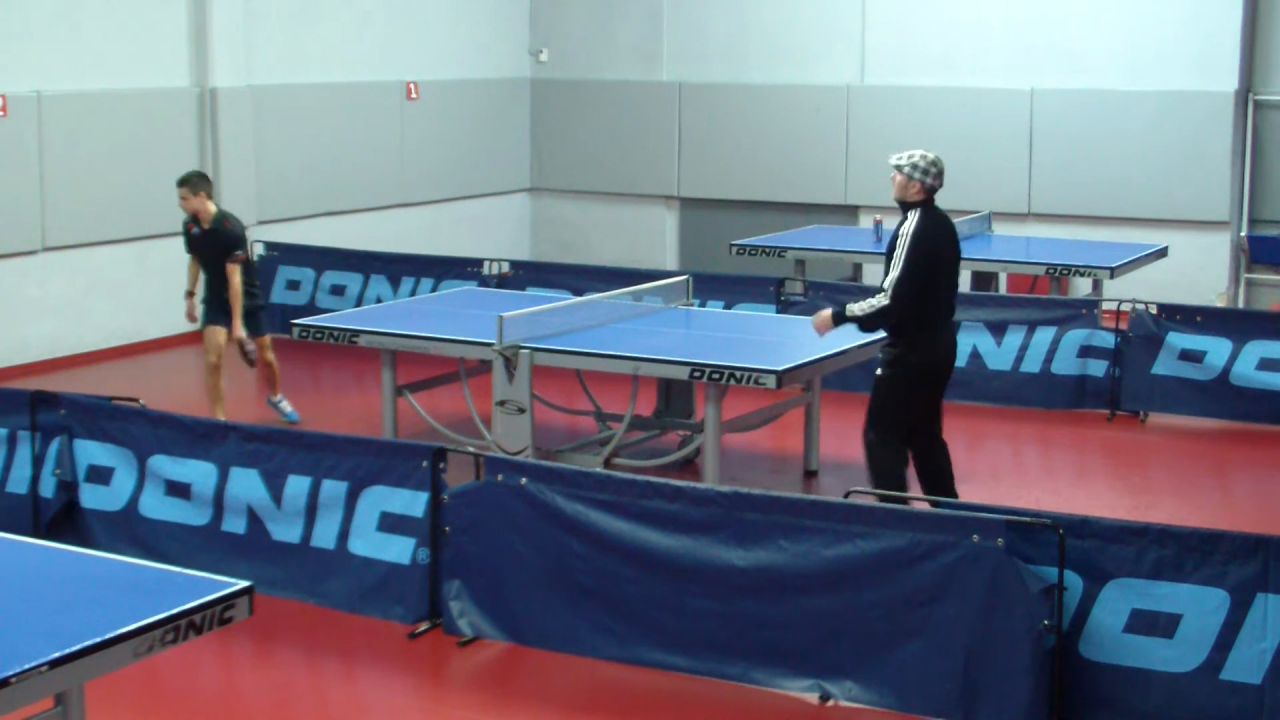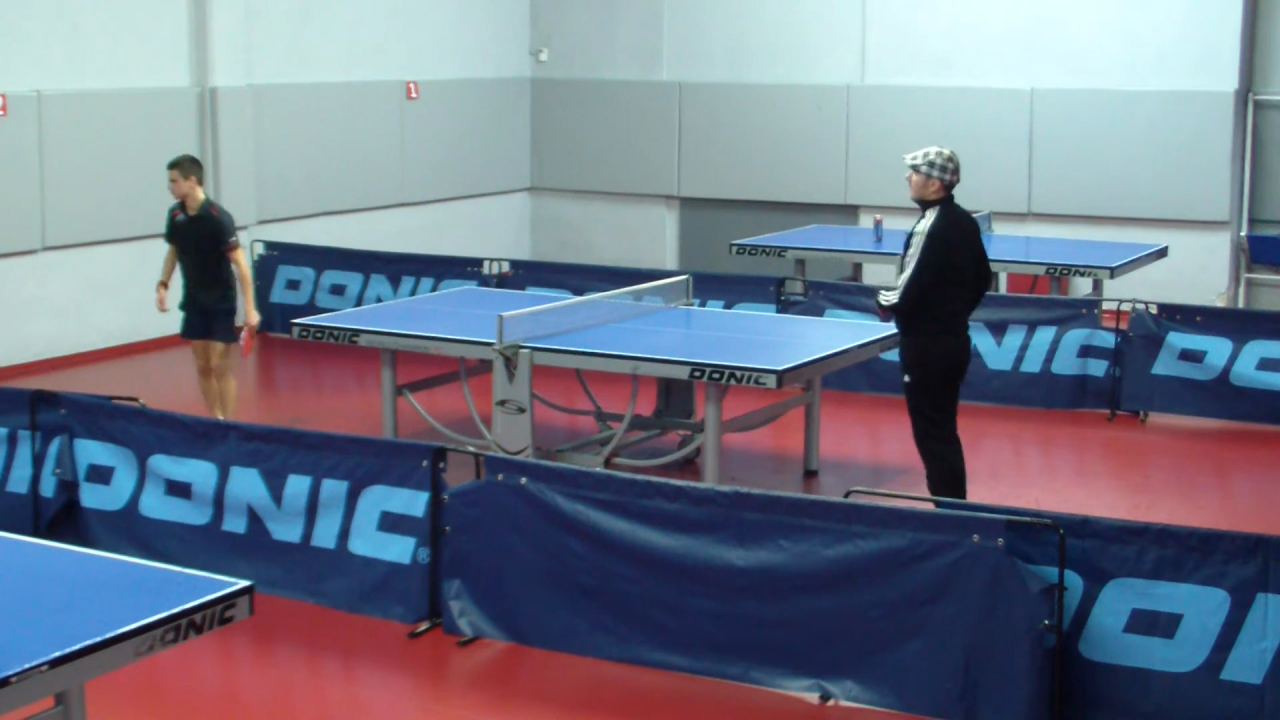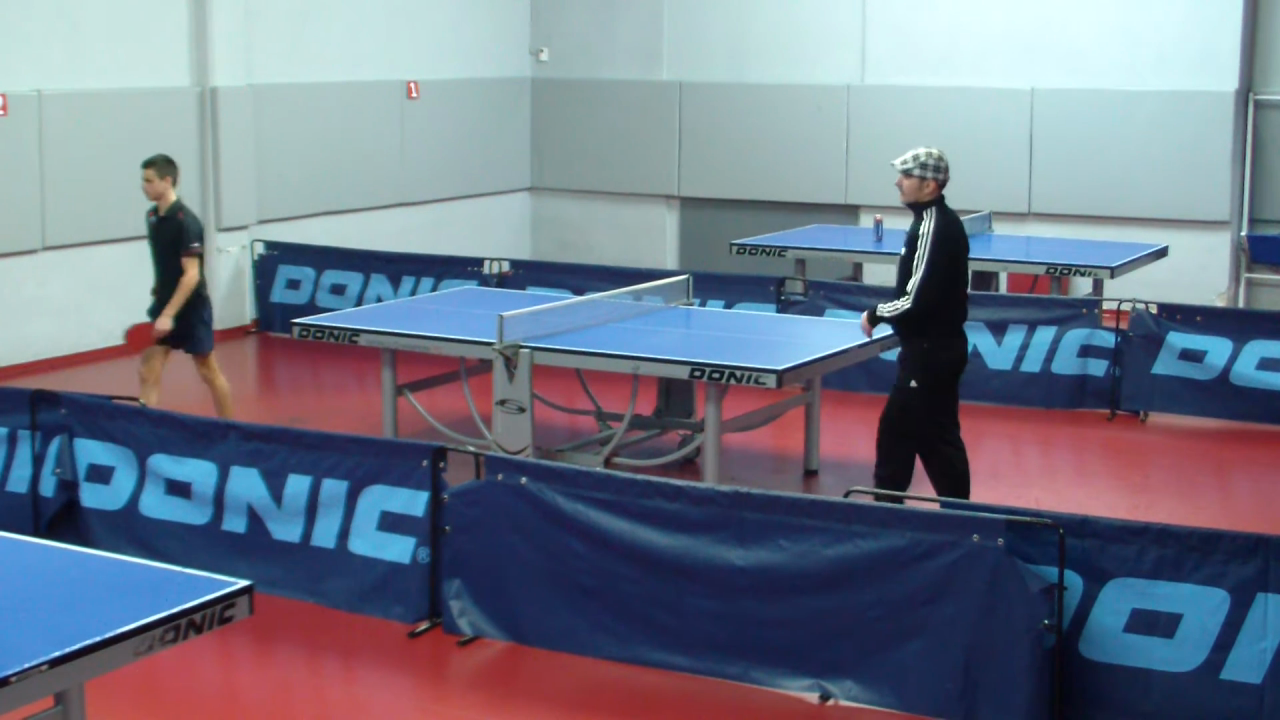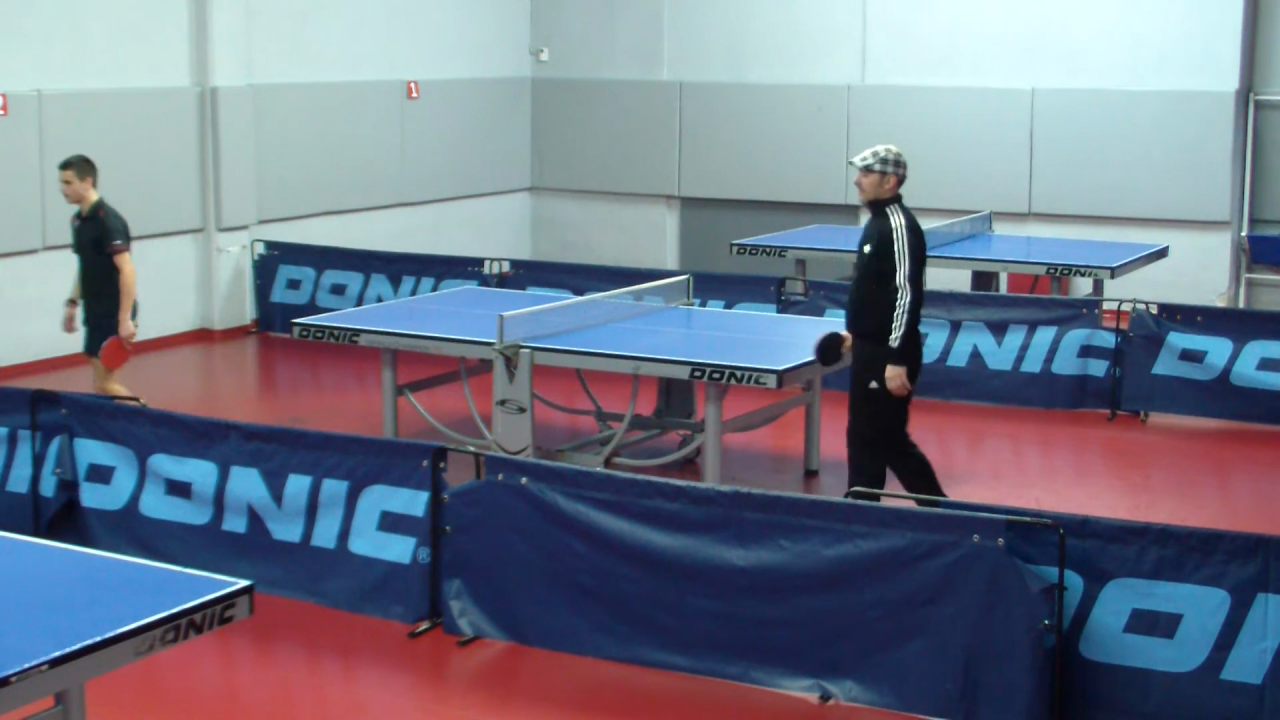
dt=0.4s
person 1, frame 1
left shoulder: (914, 230)
right shoulder: (941, 224)
left elbow: (892, 302)
left wrist: (838, 314)
right wrist: (873, 303)
left hip: (912, 350)
right hip: (940, 345)
left knee: (883, 436)
right knee: (926, 435)
person 1, frame 2
left shoulder: (930, 228)
right shoulder: (965, 222)
left elbow: (904, 296)
right elbow: (982, 279)
left wrist: (880, 299)
left hip: (928, 347)
right hip: (954, 341)
left knee: (934, 436)
right knee: (940, 431)
person 1, frame 3
left shoulder: (931, 229)
right shoulder: (946, 221)
left elbow: (916, 302)
left wrist: (874, 314)
left hip: (931, 351)
right hip: (936, 346)
left knee: (938, 440)
right knee: (895, 429)
right ankle: (887, 508)
person 1, frame 4
left shoulder: (899, 226)
right shoulder: (879, 221)
left elbow: (906, 295)
left wrist: (896, 359)
right wrist: (854, 333)
left hip: (888, 355)
right hip: (871, 350)
left knee: (880, 441)
right knee: (869, 438)
person 2, frame 1
left shoulder: (232, 228)
right shoulder: (190, 225)
left elbow: (235, 278)
left wrist: (238, 323)
right wrist: (190, 295)
left hip: (246, 298)
right hip: (215, 299)
left knee: (265, 357)
right knee: (213, 361)
left ankle: (276, 397)
right ankle: (219, 421)
person 2, frame 2
left shoulder: (218, 218)
right shoulder: (175, 214)
left elbow: (240, 263)
left wrist: (250, 309)
right wrist: (163, 283)
left hip: (221, 303)
right hip: (194, 302)
left knee: (219, 367)
right knee: (203, 367)
right ankle: (217, 422)
person 2, frame 3
left shoulder: (186, 222)
right shoulder: (152, 216)
left elbow: (192, 274)
left wrist: (168, 315)
left hip: (191, 310)
right hip: (163, 308)
left knee: (209, 373)
right knee: (147, 373)
person 2, frame 4
left shoulder: (109, 221)
right shoulder: (78, 220)
left elbow: (127, 271)
left wrist: (125, 319)
right wrist: (73, 303)
left hip: (112, 315)
right hip: (95, 314)
left knee: (103, 384)
right knee: (104, 381)
